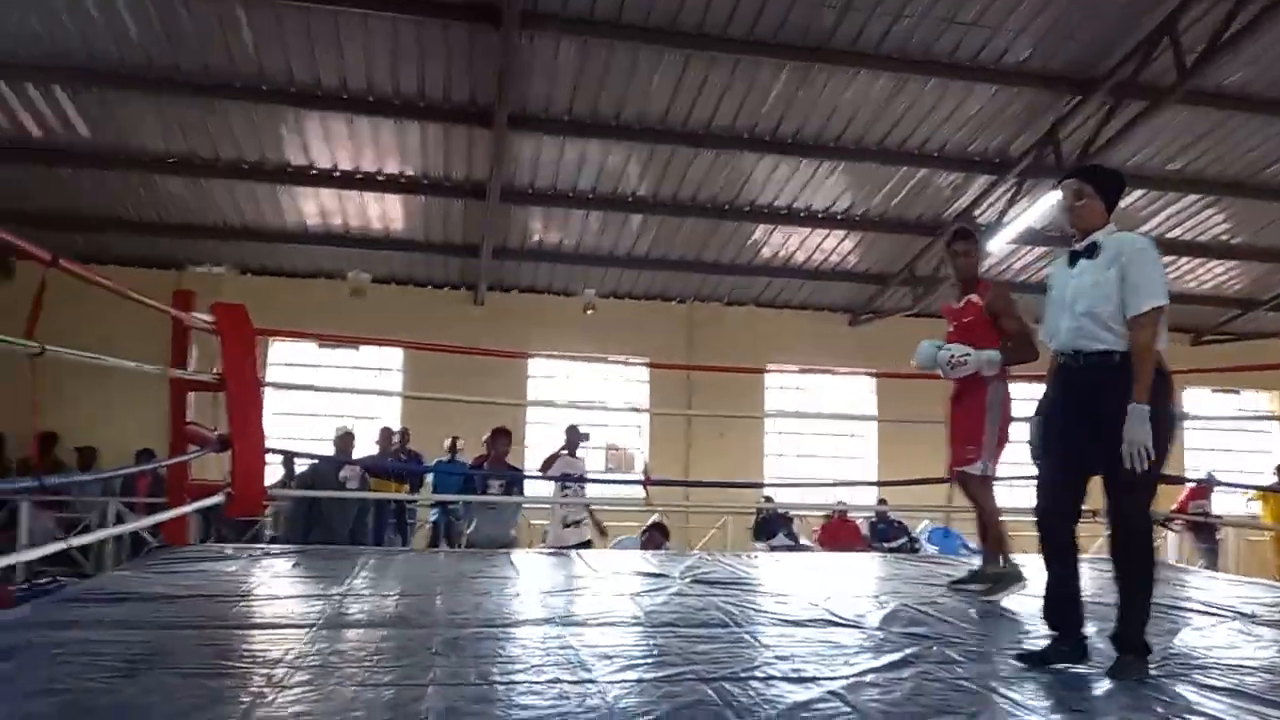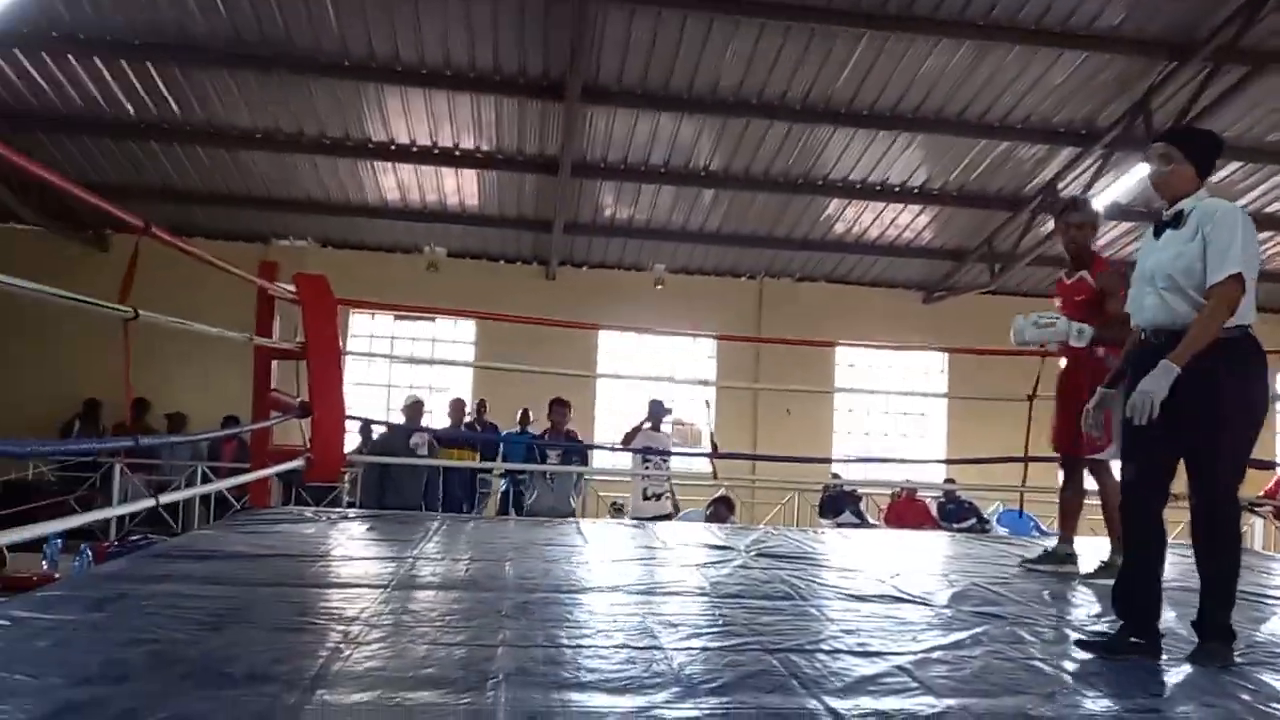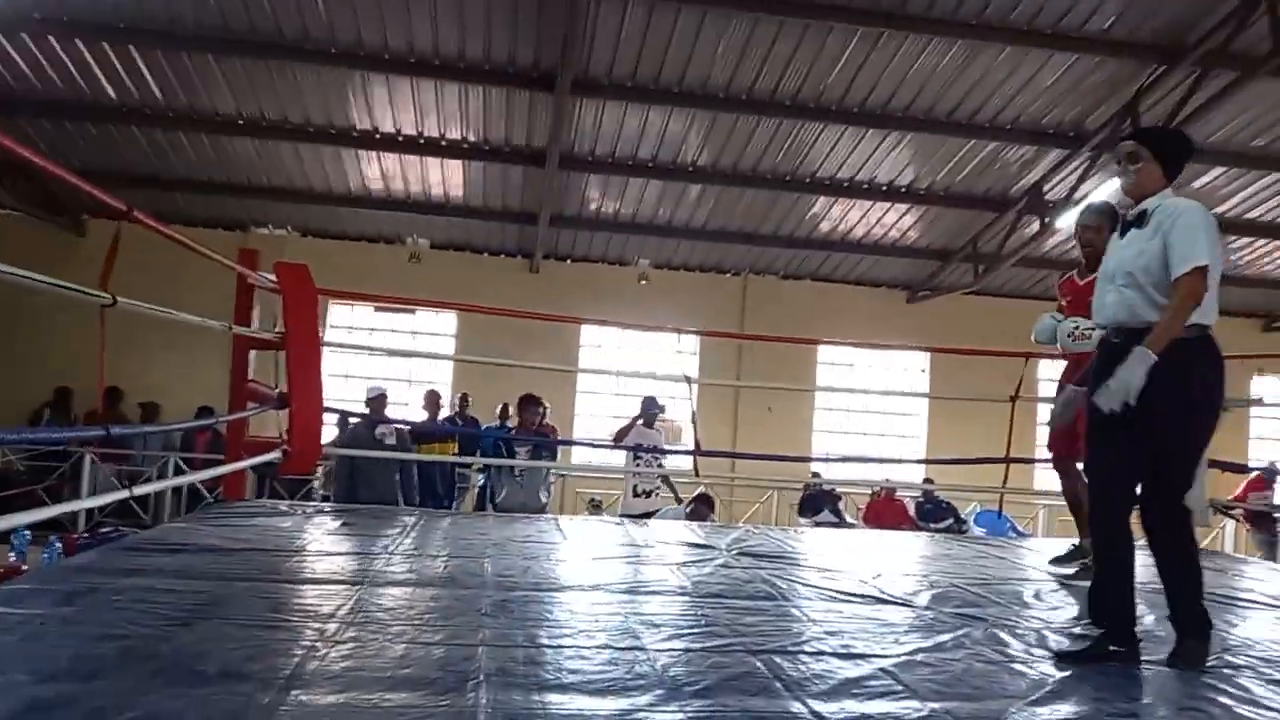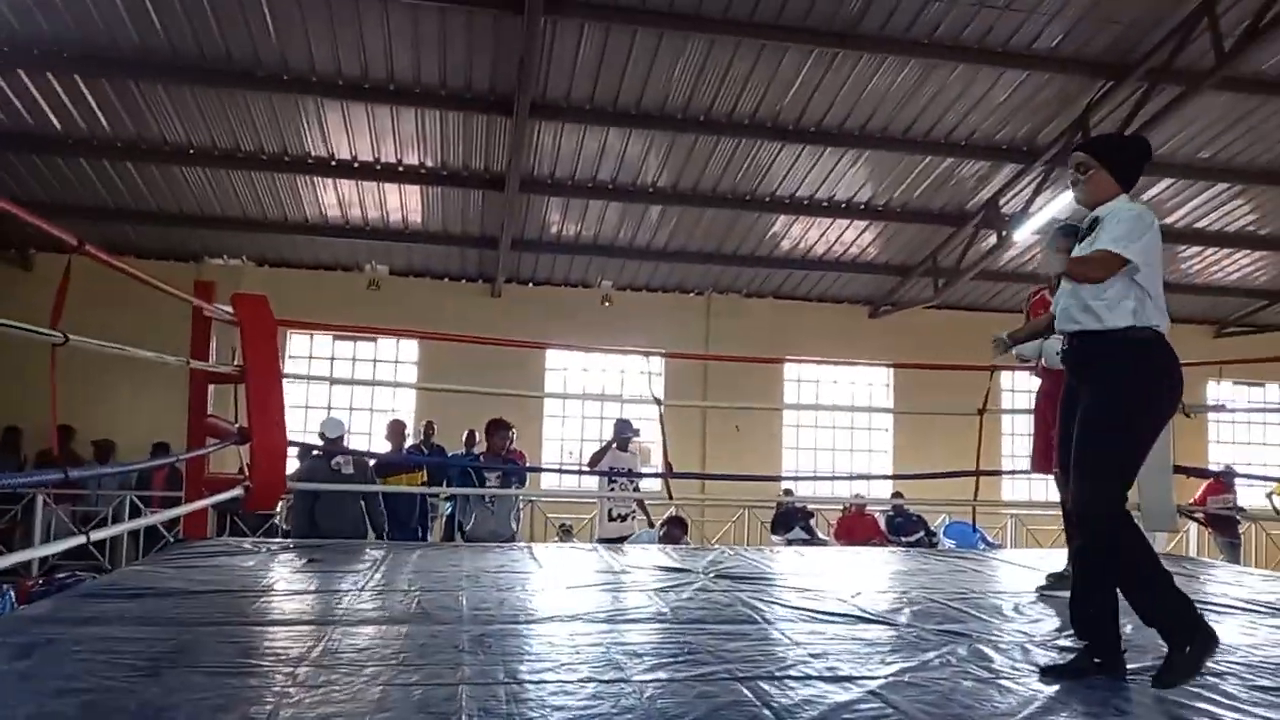
dt=0.3s
person 1, frame 1
left shoulder: (1132, 250)
right shoulder: (1061, 268)
left elbow: (1146, 332)
left wrist: (1139, 410)
right wrist: (1044, 410)
left hip: (1123, 386)
right hip: (1072, 389)
left knee: (1128, 516)
right knee: (1053, 510)
left ankle: (1131, 646)
right ankle: (1067, 633)
person 1, frame 2
left shoulder: (1222, 217)
right shoulder: (1152, 236)
left elbow: (1223, 301)
left wrist: (1168, 369)
right wrist: (1111, 385)
left hip: (1218, 366)
right hip: (1156, 368)
left knee: (1213, 500)
right knee: (1139, 497)
left ankle: (1215, 633)
right ankle: (1139, 627)
person 1, frame 3
left shoulder: (1183, 215)
right shoulder: (1123, 233)
left elbow: (1189, 293)
left wrist: (1143, 360)
right wrist: (1081, 384)
left hip: (1176, 366)
right hip: (1119, 368)
left knee: (1163, 502)
right knee: (1105, 500)
left ankle: (1192, 629)
right ankle: (1116, 632)
person 1, frame 4
left shoulder: (1126, 219)
right shoulder: (1093, 228)
left elbow: (1103, 267)
left wrist: (1073, 264)
right wrist: (1021, 334)
left hip: (1132, 370)
right hip: (1091, 376)
left knee: (1099, 506)
right knee: (1084, 508)
left ankle: (1187, 632)
right ankle: (1100, 645)
person 2, frame 1
left shoulder: (994, 299)
right shoulder: (953, 308)
left elbow: (1029, 350)
left wrist: (984, 360)
right wrist: (935, 357)
left hip: (988, 395)
right hip: (963, 395)
left knee: (970, 477)
right knee: (978, 480)
left ankle: (1007, 566)
right ankle: (990, 567)
person 2, frame 2
left shoulder: (1108, 276)
right shoulder: (1062, 281)
left elbow: (1123, 333)
left wrist: (1075, 332)
right wrist: (1043, 331)
left hip: (1102, 374)
right hip: (1073, 374)
left knee: (1098, 464)
right knee: (1070, 463)
left ankle: (1120, 557)
right ankle: (1063, 550)
person 2, frame 3
right shoulder: (1065, 283)
left wrist: (1100, 337)
right wrist: (1052, 331)
right hip: (1074, 374)
right knee: (1062, 460)
right ankle: (1086, 543)
person 2, frame 4
right shoulder: (1035, 300)
right elbow: (1030, 343)
right wrist: (1029, 351)
right hip: (1050, 392)
right knee: (1063, 479)
right ankle: (1076, 564)
